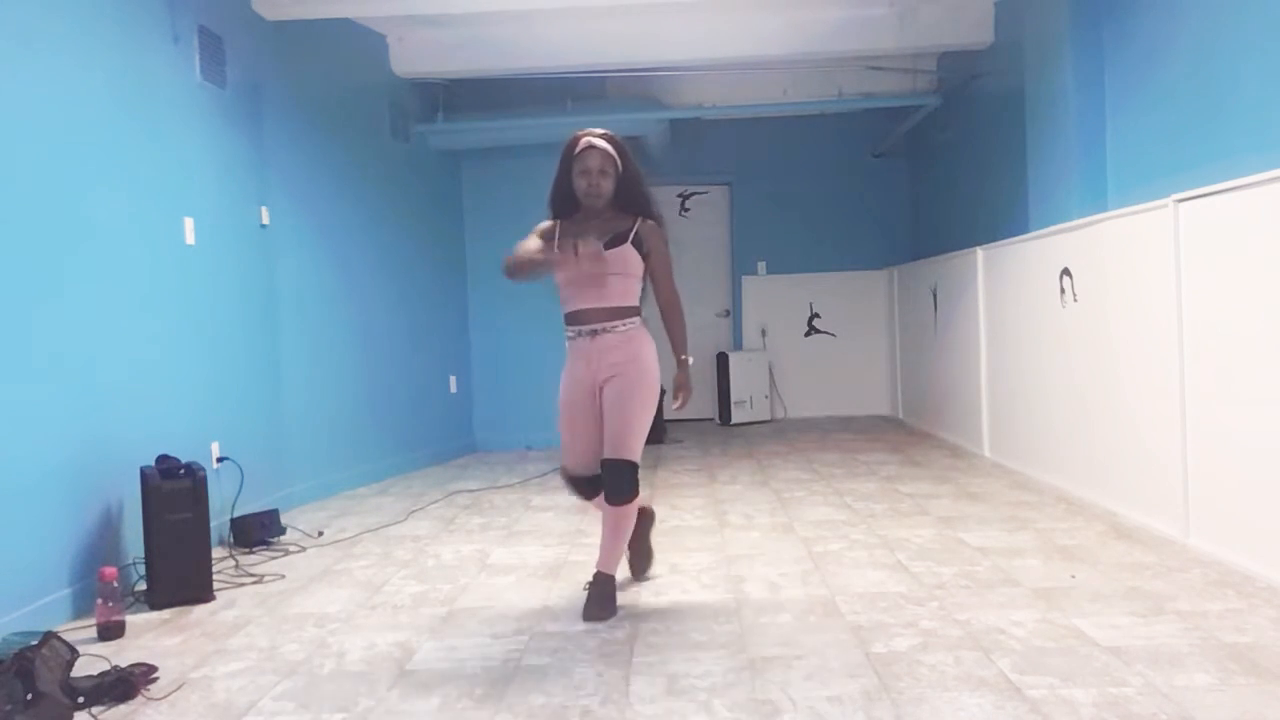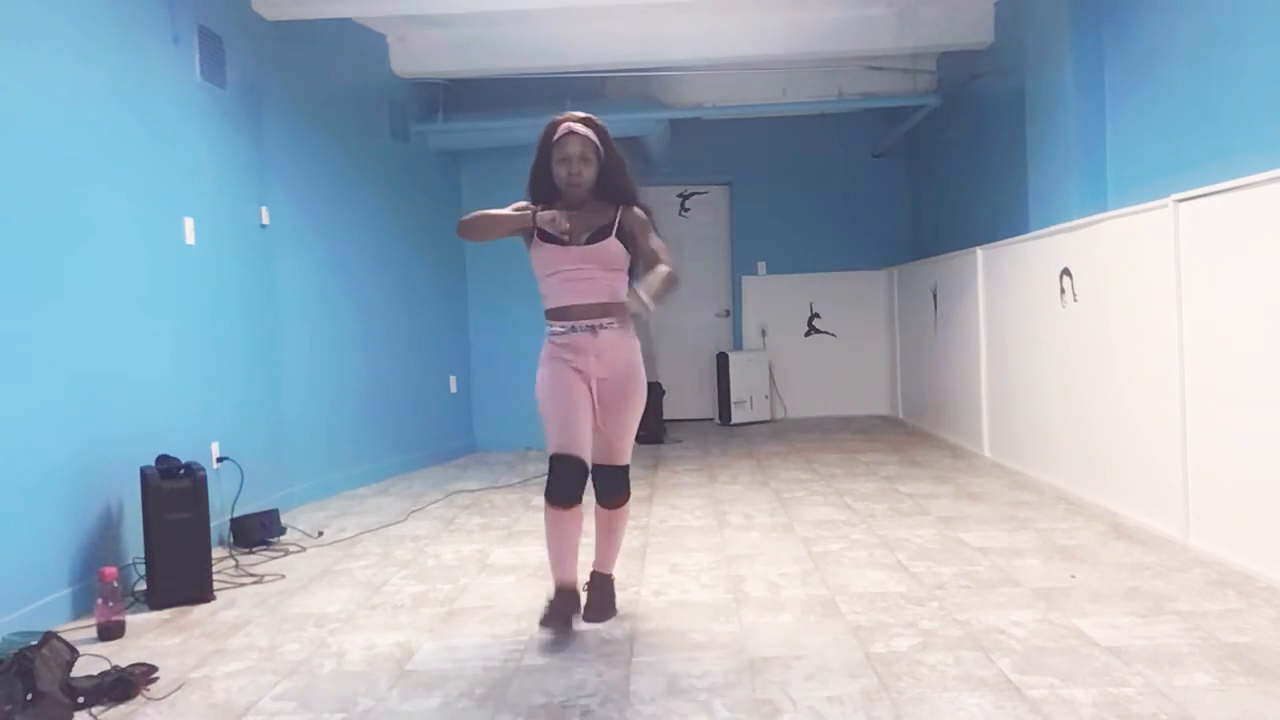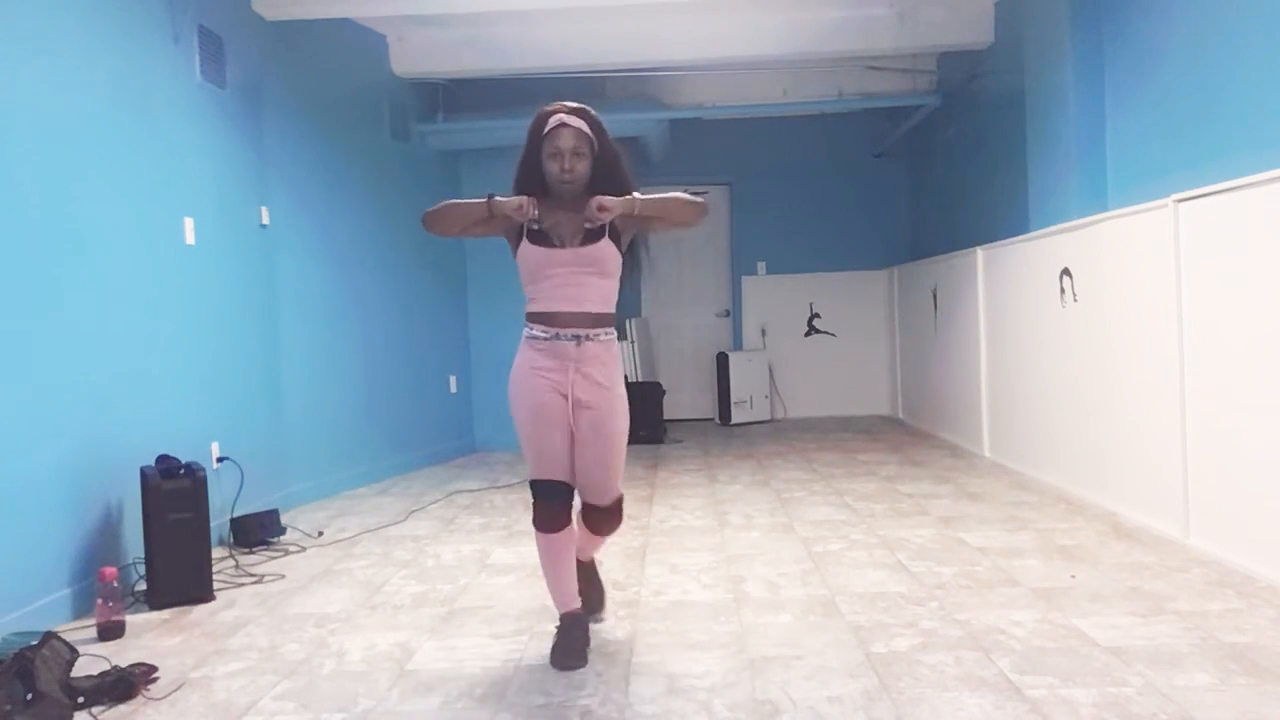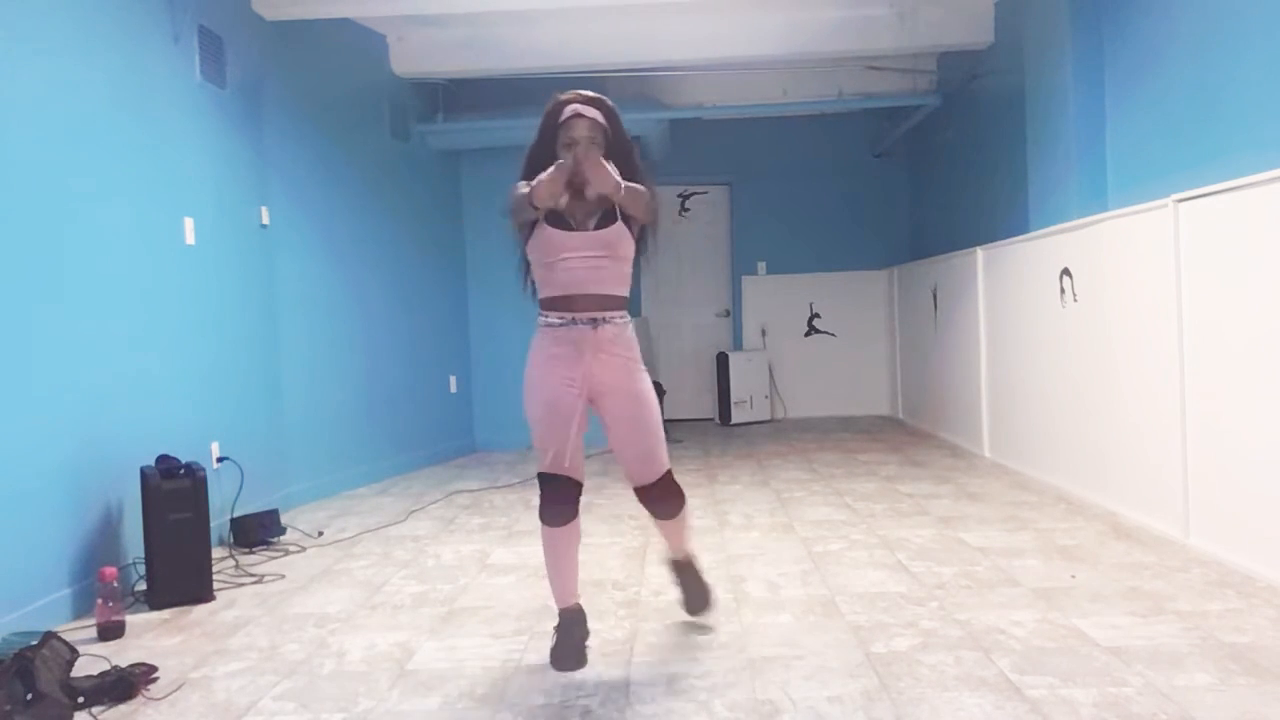
dt=0.4s
person 1, frame 1
left shoulder: (644, 230)
right shoulder: (554, 229)
left elbow: (668, 300)
right elbow: (513, 266)
left wrist: (682, 360)
right wrist: (564, 256)
left hip: (631, 353)
right hip: (580, 358)
left knee: (619, 468)
right knee: (578, 473)
left ankle: (605, 577)
right ankle: (635, 516)
person 1, frame 2
left shoulder: (626, 215)
right shoulder: (535, 216)
left elbow: (665, 267)
right elbow: (469, 228)
left wrist: (644, 295)
right wrist: (536, 219)
left hip: (618, 351)
right hip: (562, 355)
left knee: (613, 472)
right knee: (567, 467)
left ankle: (602, 576)
right ankle: (563, 590)
person 1, frame 3
left shoulder: (616, 216)
right shoulder: (519, 217)
left elbow: (694, 211)
right elbow: (434, 221)
left wrist: (626, 204)
right wrist: (495, 206)
left hip: (599, 364)
right hip: (538, 363)
left knee: (604, 502)
right knee: (551, 492)
left ankle: (584, 559)
right ankle: (570, 617)
person 1, frame 4
left shoulder: (627, 197)
right shoulder: (534, 197)
left elbow: (645, 207)
right elbow: (520, 202)
left wrist: (612, 184)
right wrist: (542, 191)
left hip: (615, 348)
right hip: (553, 350)
left knee: (653, 479)
right knee: (557, 485)
left ankle: (683, 560)
right ankle: (570, 615)
